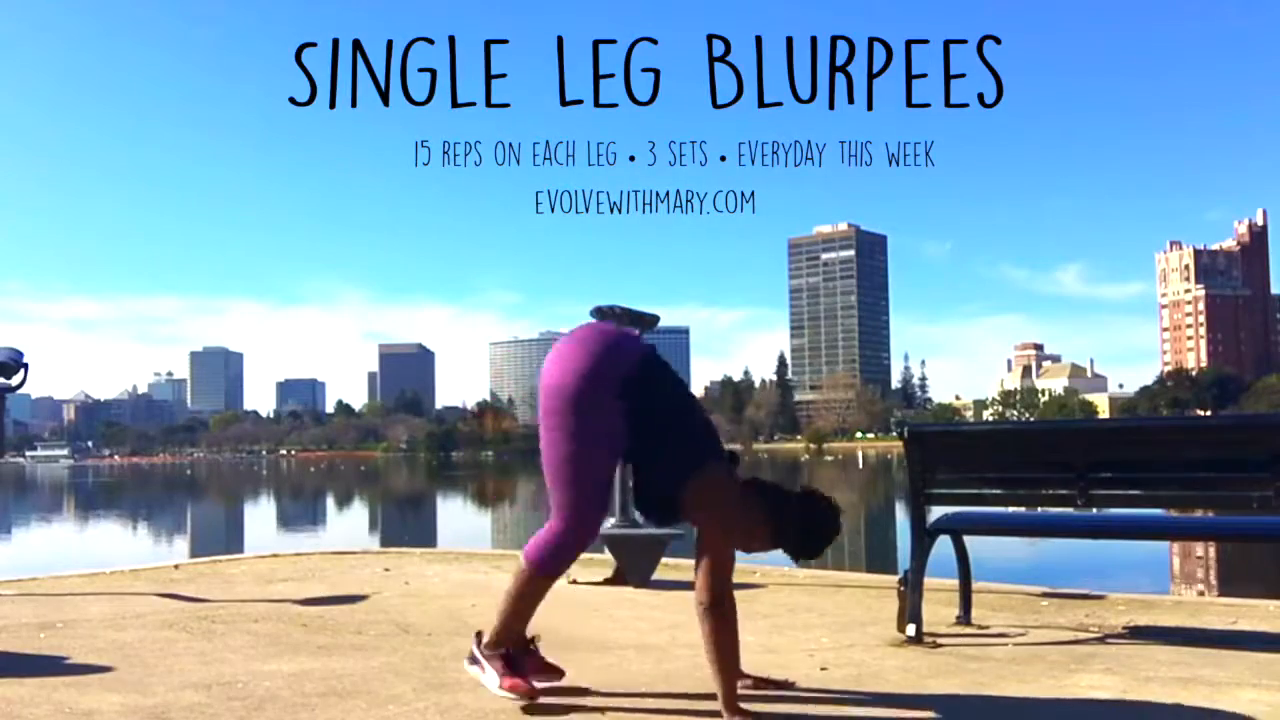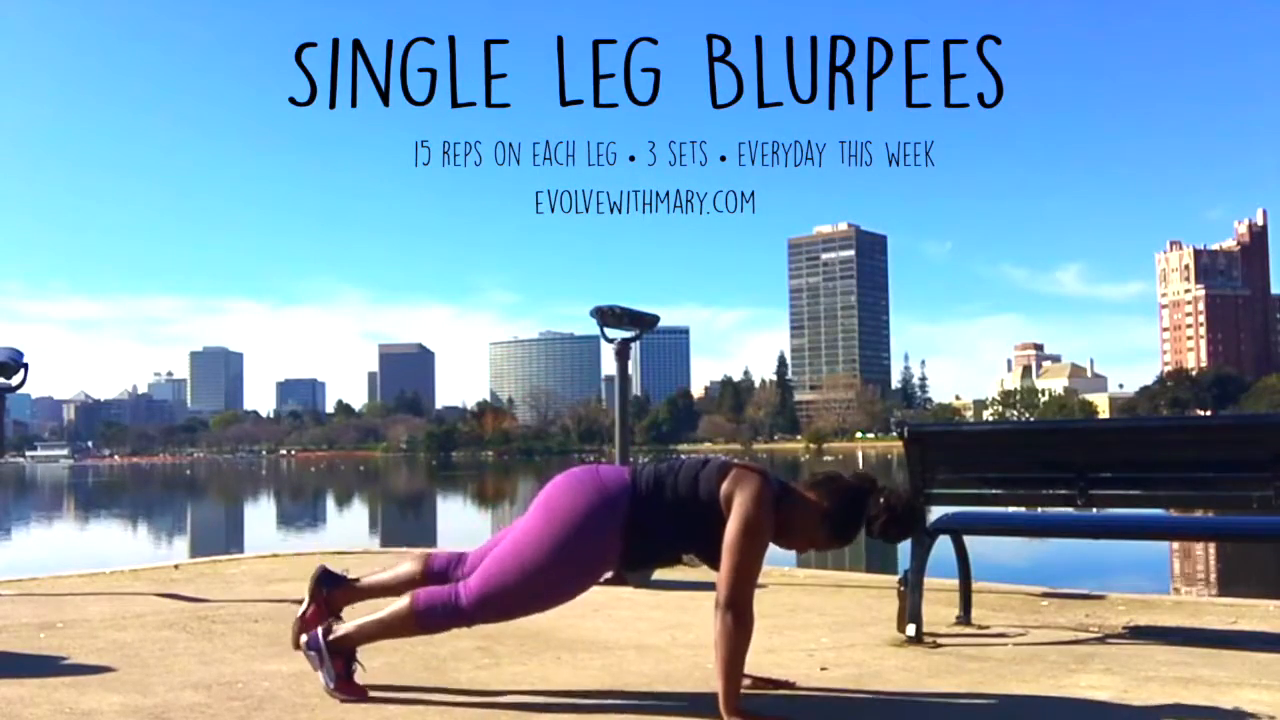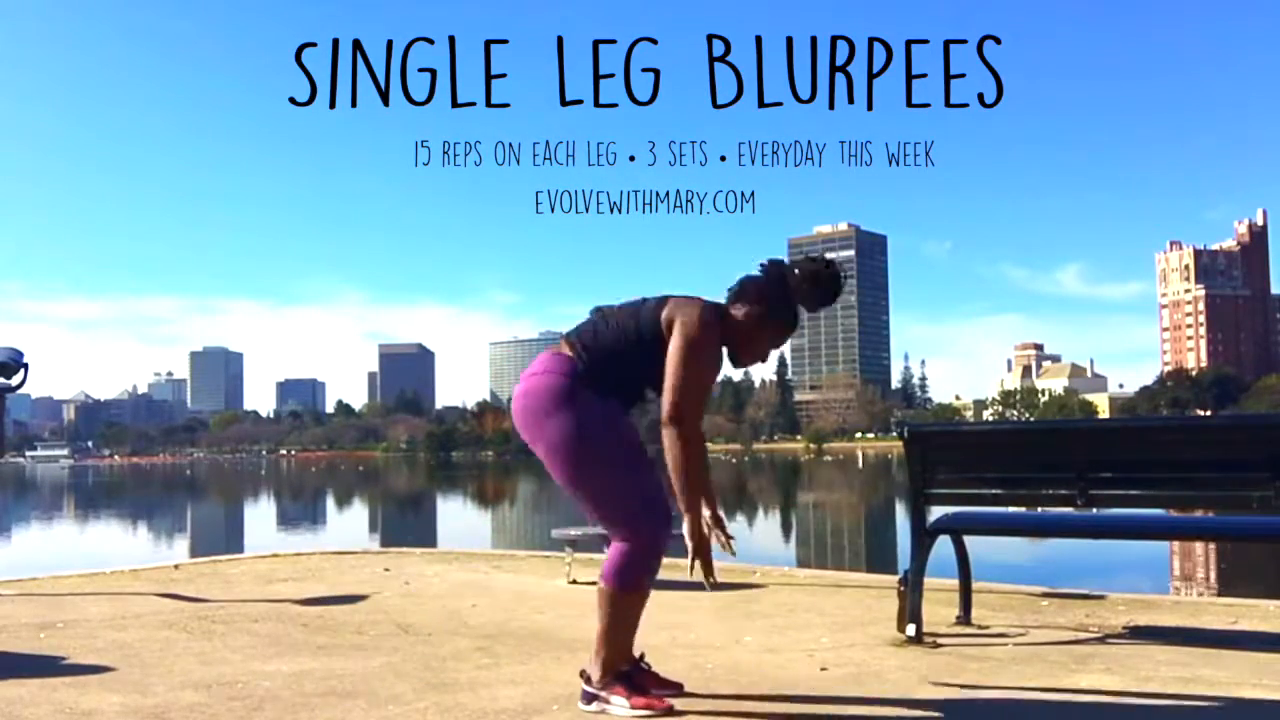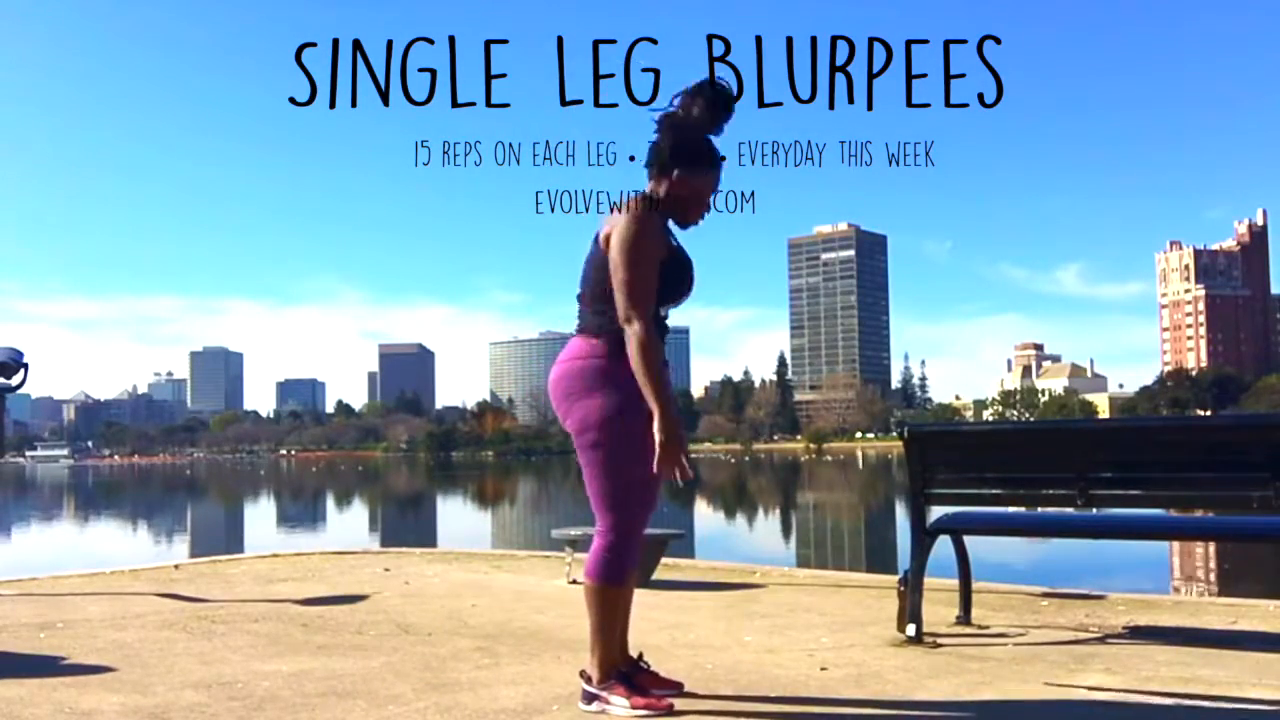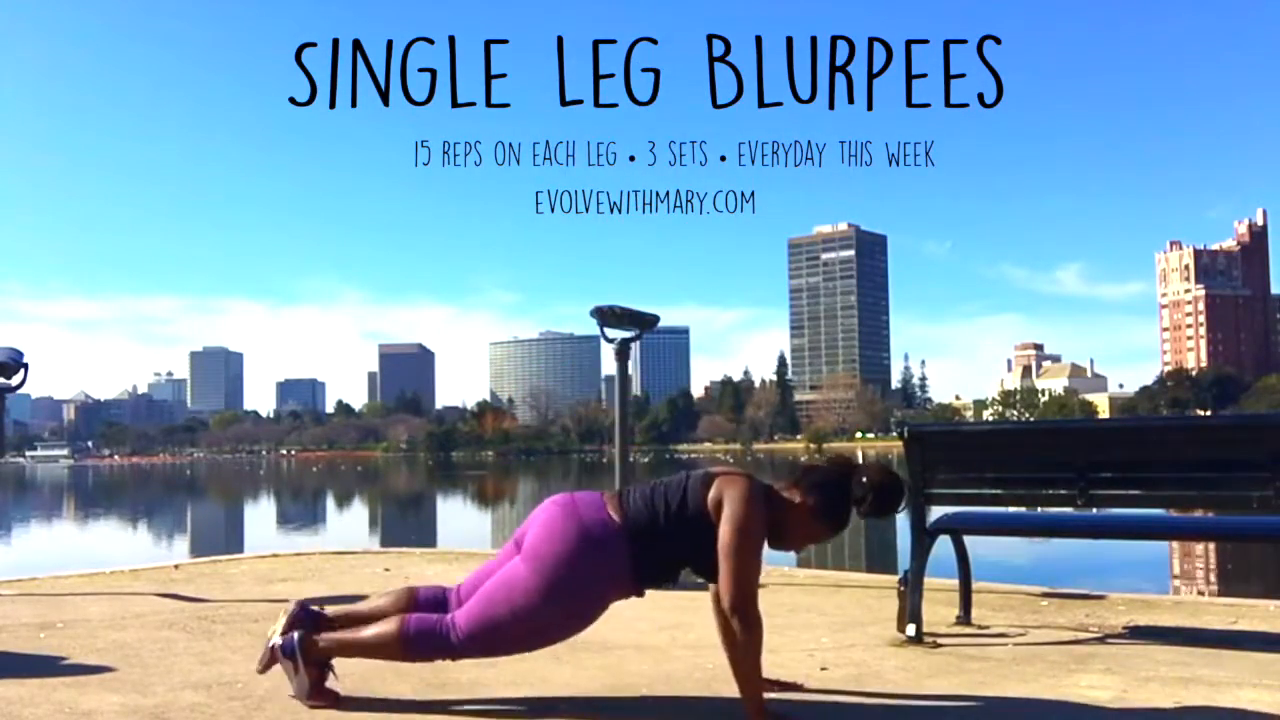
dt=1s
person 1, frame 1
left shoulder: (716, 496)
right shoulder: (731, 508)
left elbow: (715, 597)
right elbow: (713, 603)
left wrist: (732, 670)
left knee: (576, 526)
right knee: (574, 527)
left ankle: (513, 641)
right ankle: (494, 647)
person 1, frame 2
left shoulder: (756, 498)
right shoulder: (760, 501)
left elbow: (730, 599)
right elbow: (732, 605)
left hip: (589, 501)
right hip: (590, 520)
left knee: (464, 570)
right knee: (472, 599)
left ankle: (337, 590)
right ankle: (336, 640)
person 1, frame 3
left shoulder: (704, 337)
right shoulder: (700, 324)
left elbow: (687, 431)
right elbow: (674, 421)
left wrist: (706, 506)
right wrist: (693, 517)
left hip: (573, 397)
right hip: (556, 395)
left knee: (646, 523)
right knee: (643, 529)
left ankle: (619, 665)
right ankle: (604, 680)
person 1, frame 4
left shoulder: (647, 225)
right shoulder: (638, 221)
right elbow: (634, 325)
left wrist: (660, 410)
right wrist: (664, 416)
left hip: (610, 379)
right hip: (599, 376)
left knee: (626, 526)
right knee: (620, 527)
left ankle: (617, 663)
person 1, frame 5
left shoulder: (742, 497)
right shoulder: (751, 502)
left elbow: (724, 601)
right elbow: (738, 607)
left hip: (567, 526)
right hip: (578, 556)
left knee: (454, 602)
right knee: (456, 633)
left ankle: (315, 619)
right ankle: (312, 647)
